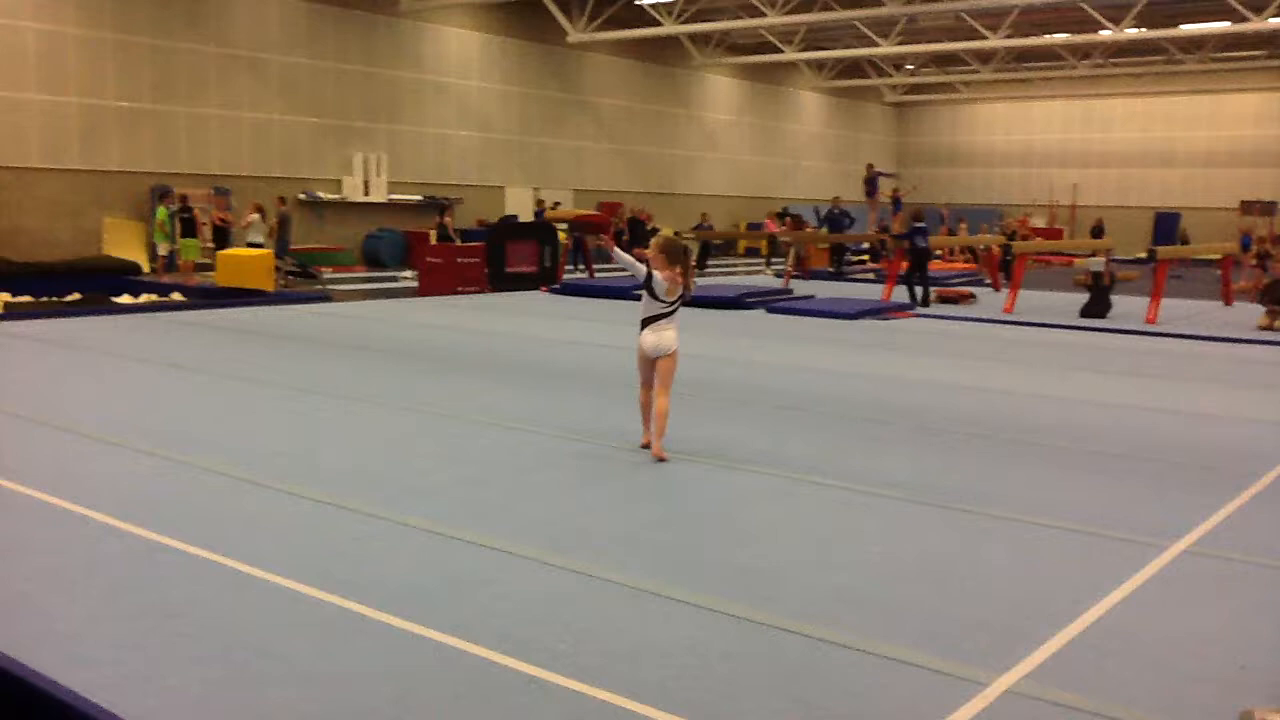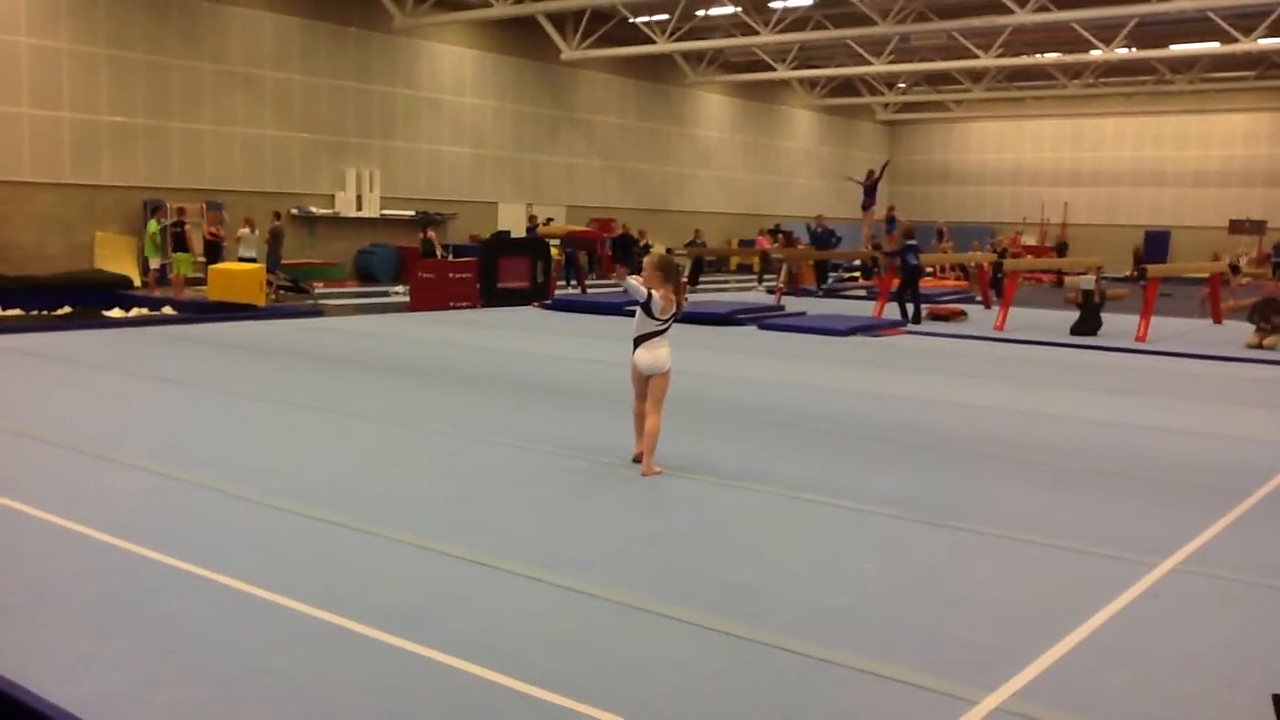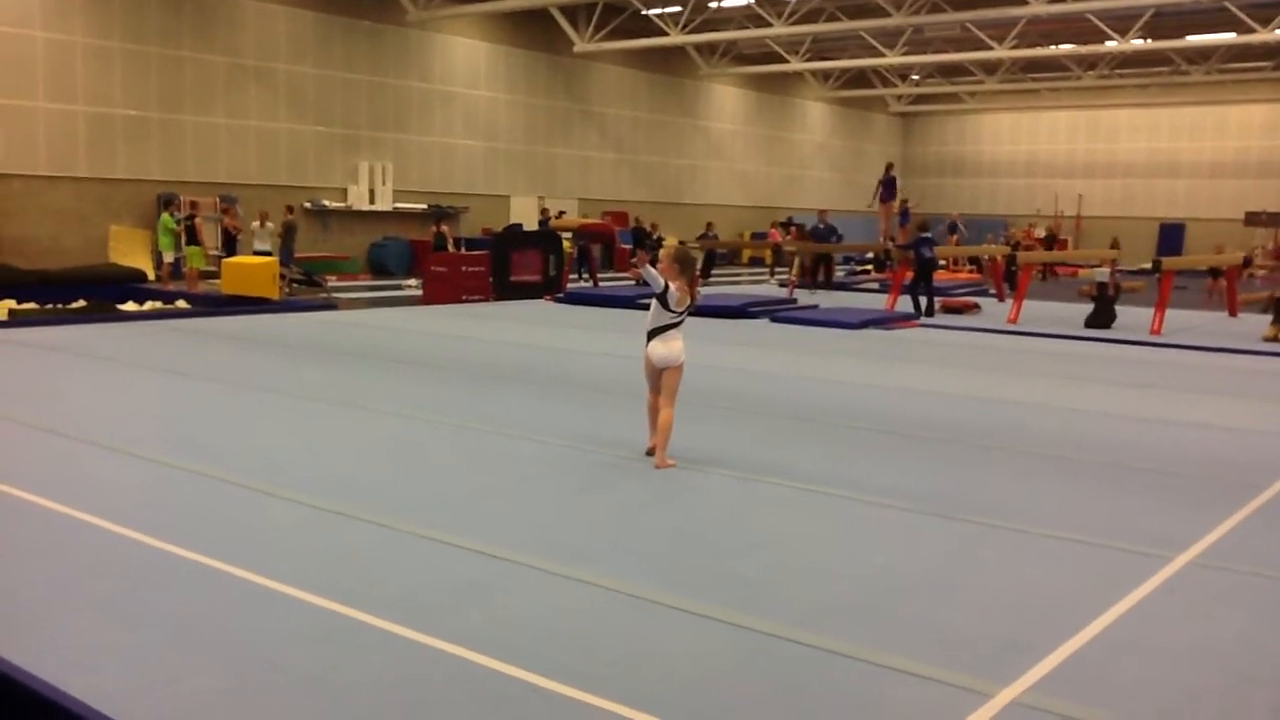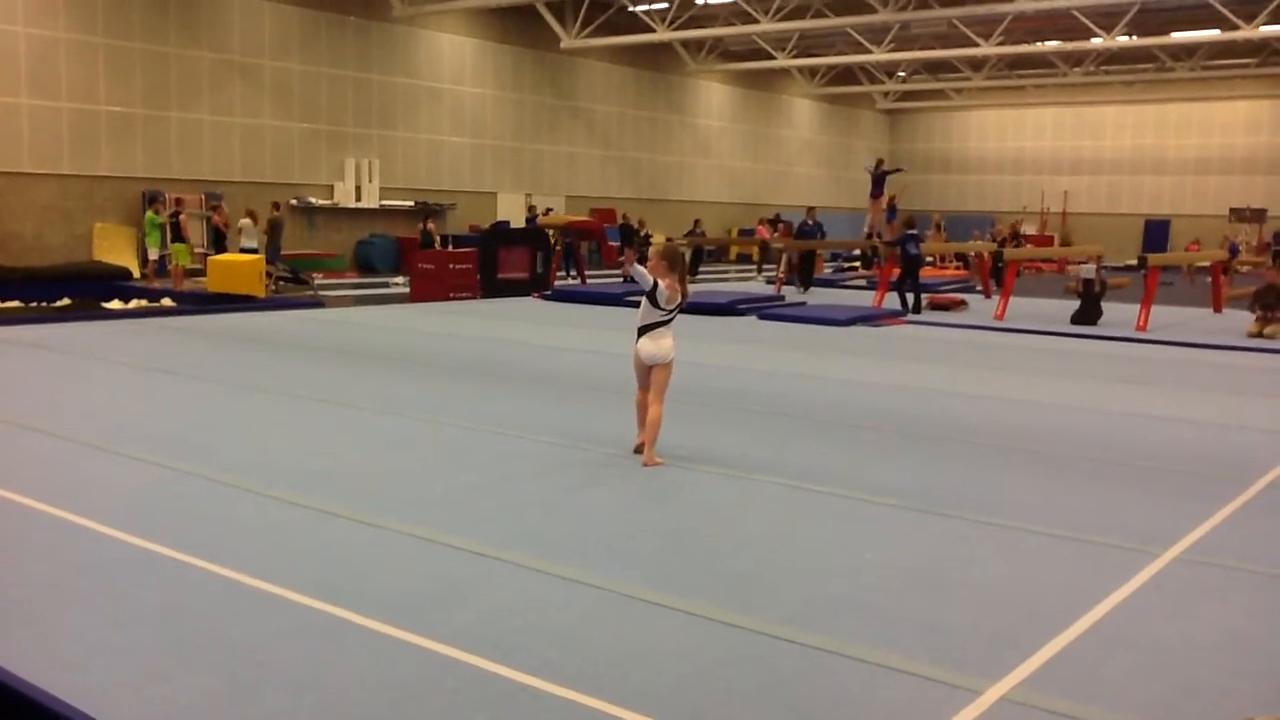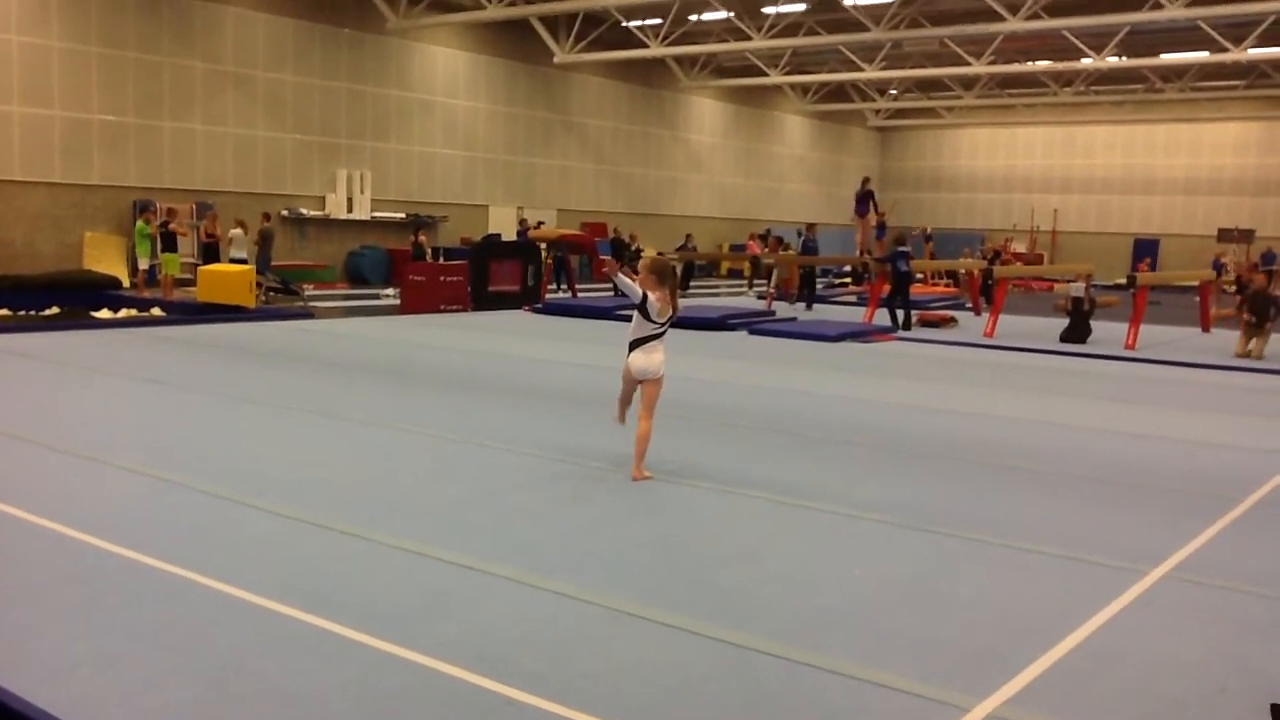
dt=1s
person 1, frame 1
left shoulder: (654, 278)
right shoulder: (682, 280)
left elbow: (634, 266)
right elbow: (672, 266)
left wrist: (613, 250)
right wrist: (651, 257)
left hip: (648, 337)
right hip: (668, 340)
left knee: (646, 387)
right knee: (662, 393)
left ankle: (647, 435)
right ankle: (657, 444)
person 1, frame 2
left shoulder: (651, 298)
right shoulder: (672, 298)
left elbow: (639, 290)
right elbow: (644, 286)
left wrist: (624, 279)
right wrist: (629, 278)
left hip: (642, 355)
right hip: (661, 357)
left knee: (639, 401)
right knee: (654, 412)
left ankle: (639, 447)
right ankle: (648, 463)
person 1, frame 3
left shoulder: (667, 290)
right shoulder: (687, 292)
left elbow: (656, 281)
left wrist: (644, 267)
right wrist: (644, 271)
left hip: (656, 347)
right hip: (675, 350)
left knee: (654, 394)
right knee: (667, 404)
left ankle: (653, 441)
right ankle: (661, 456)
person 1, frame 4
left shoulder: (657, 287)
right shoulder: (679, 290)
left elbow: (644, 278)
left wrist: (631, 265)
right wrist: (634, 267)
left hip: (645, 345)
right hip: (665, 348)
left knee: (643, 391)
right knee: (656, 401)
left ankle: (641, 436)
right ankle: (649, 453)
person 1, frame 5
left shoulder: (646, 299)
right shoulder: (670, 302)
left elbow: (633, 290)
left wrist: (617, 276)
right wrist: (625, 277)
left hip: (636, 359)
right hip: (656, 363)
left knee: (626, 394)
right knee: (646, 416)
left ankle: (621, 416)
right ankle: (638, 468)
